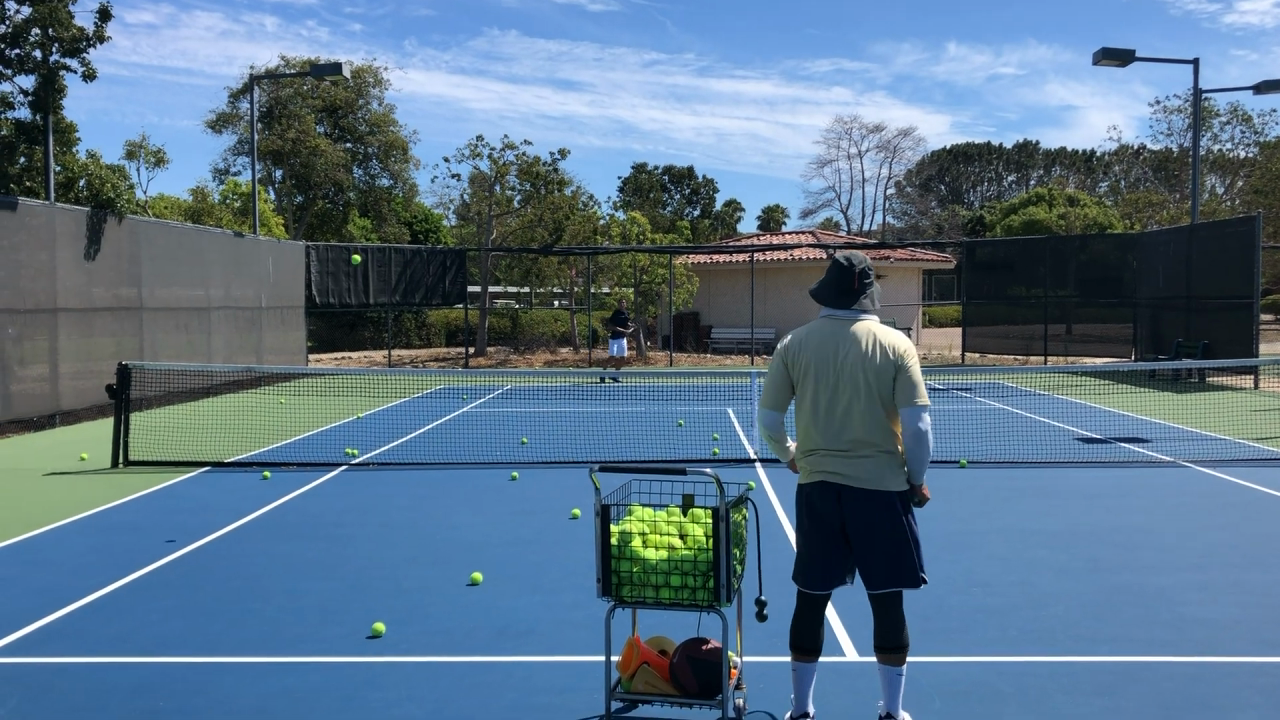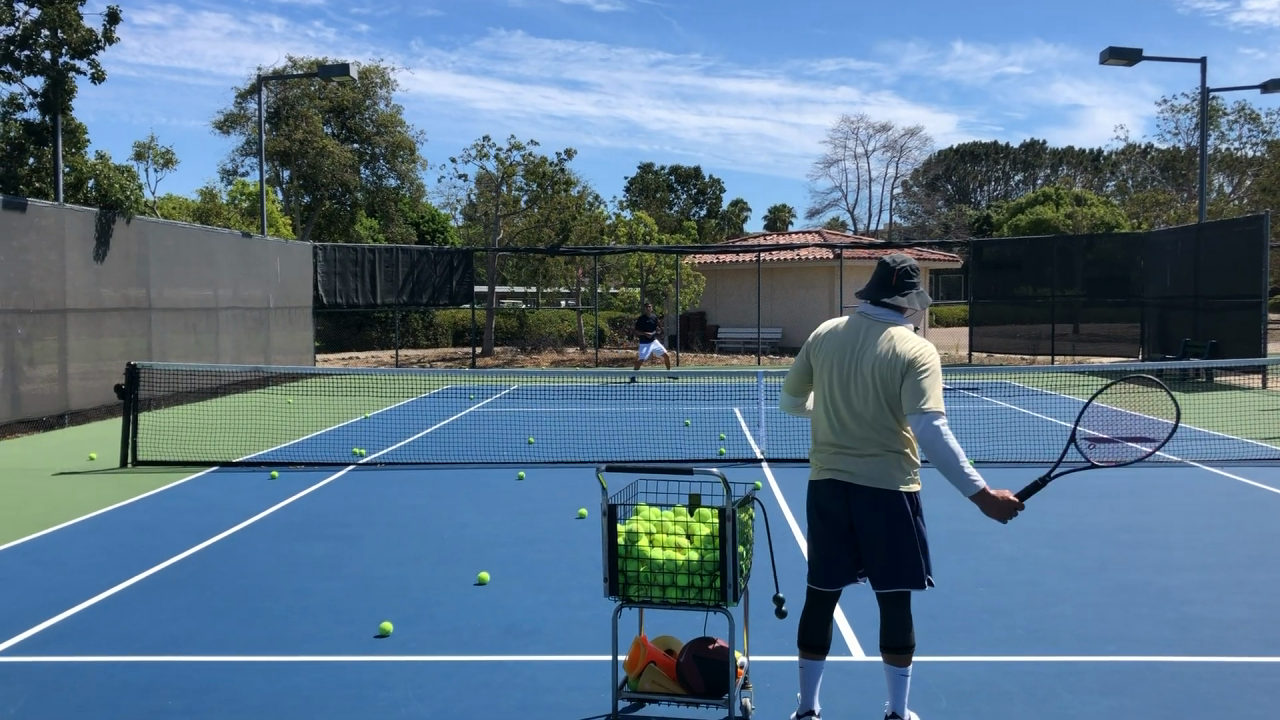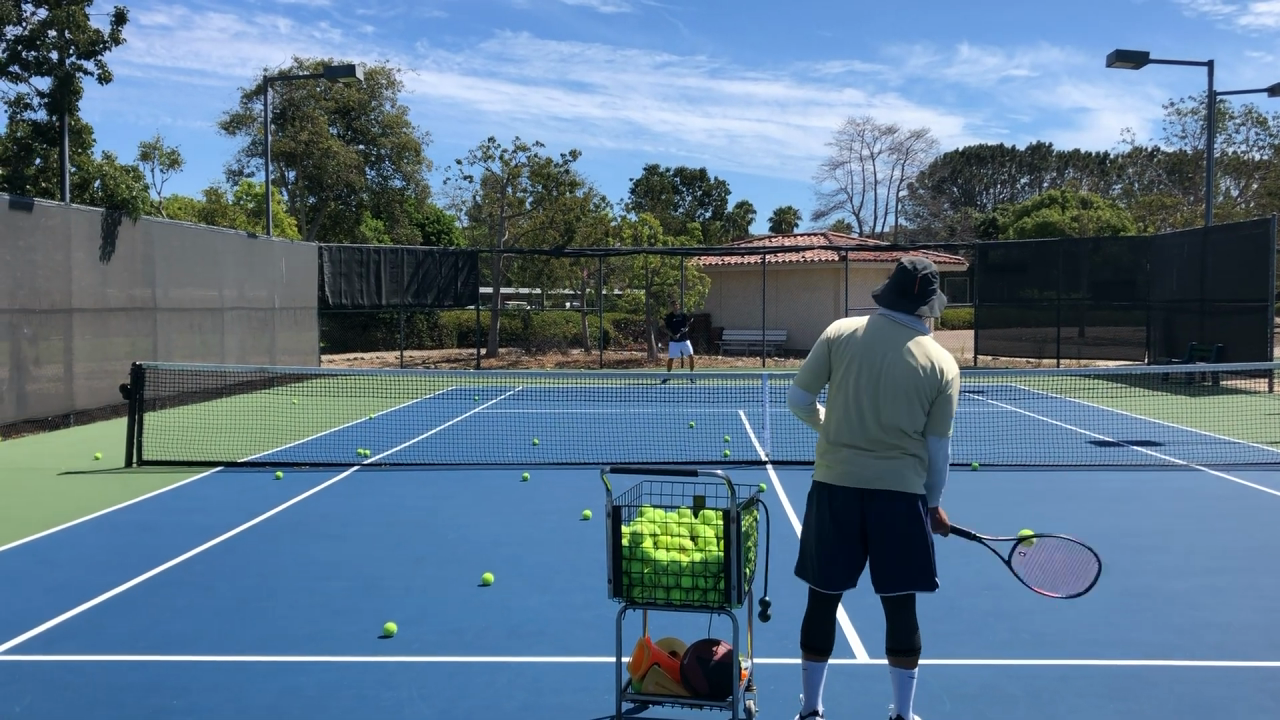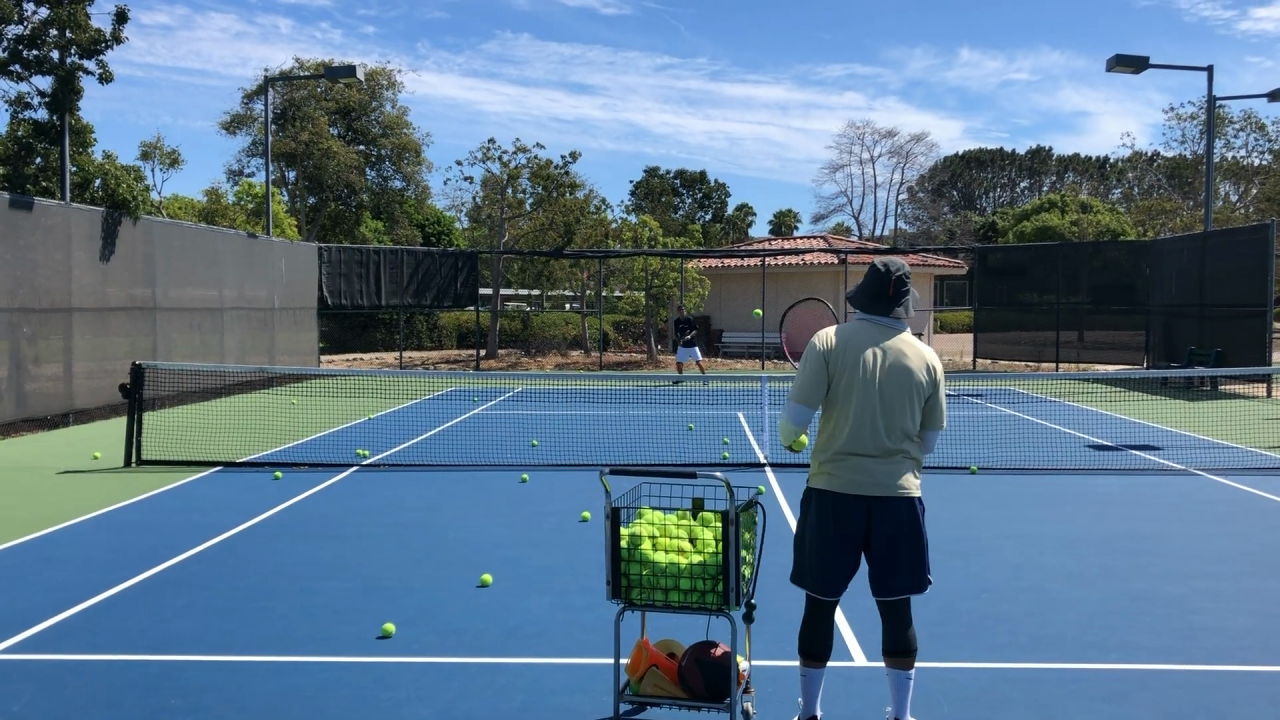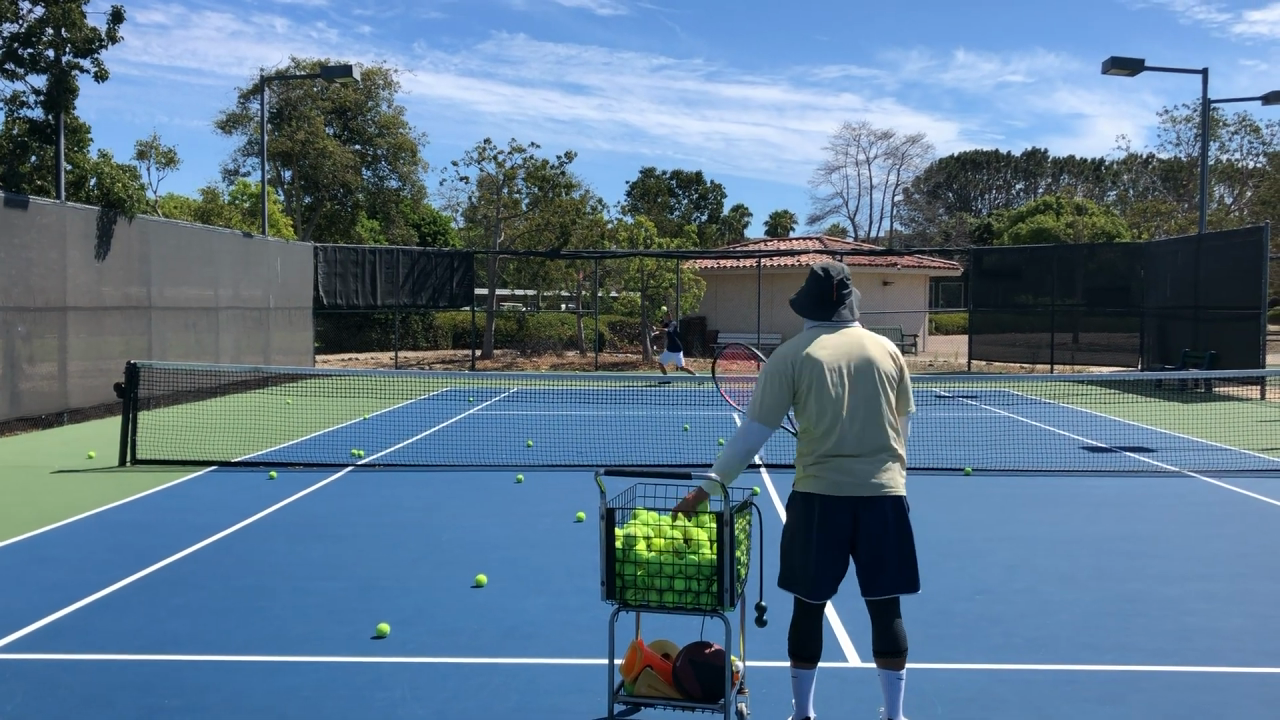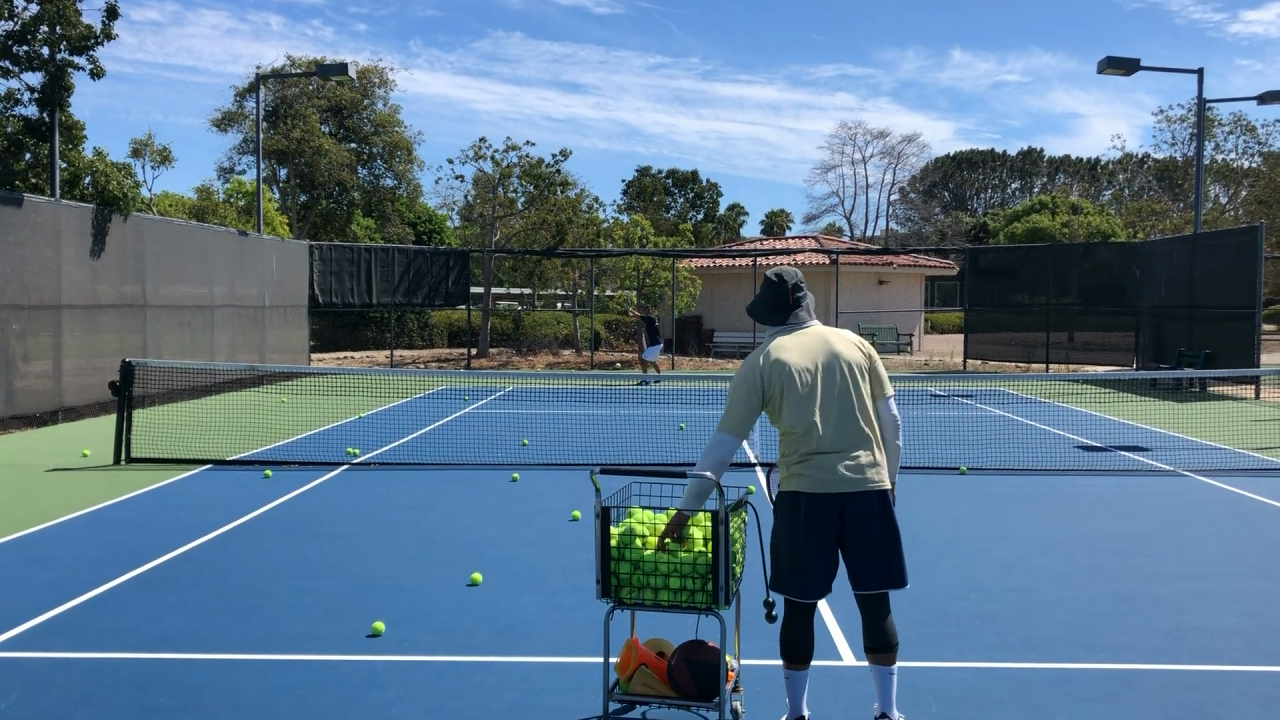
dt=0.3s
person 1, frame 1
left shoulder: (795, 343)
right shoulder: (895, 343)
left elbow: (768, 419)
right elbow: (918, 426)
left wrist: (791, 451)
right wrist: (916, 479)
left hip: (818, 488)
right hip: (881, 489)
left knee: (811, 600)
right knee: (887, 602)
person 1, frame 2
left shoulder: (824, 333)
right shoulder: (916, 352)
left elbow: (790, 400)
right elbow: (932, 433)
right wrist: (981, 493)
left hip: (827, 484)
right hip: (887, 490)
left knee: (820, 595)
right knee: (894, 602)
person 1, frame 3
left shoulder: (840, 332)
right shoulder: (940, 362)
left elbow: (798, 397)
right elbow: (936, 451)
right wrist: (934, 505)
left hip: (835, 486)
right hip: (898, 494)
left knee: (823, 599)
right knee: (900, 606)
person 1, frame 4
left shoulder: (829, 342)
right shoulder: (924, 357)
left elbow: (794, 417)
right elbow: (929, 437)
left wrist: (789, 440)
left hip: (833, 494)
right hip: (897, 496)
left knee: (820, 606)
right knee: (895, 610)
person 1, frame 5
left shoulder: (790, 355)
right shoulder: (885, 349)
left elbow: (751, 435)
right elbow: (901, 426)
left wrist: (706, 487)
left hip: (820, 496)
right hip: (885, 496)
left knee: (809, 608)
right knee: (886, 610)
person 1, frame 6
left shoulder: (760, 363)
right shoulder: (854, 343)
left elbow: (722, 446)
right elbow: (890, 419)
left wrist: (686, 510)
right wrist: (888, 476)
left hip: (805, 494)
right hip: (869, 489)
left knee: (800, 608)
right knee: (876, 604)
